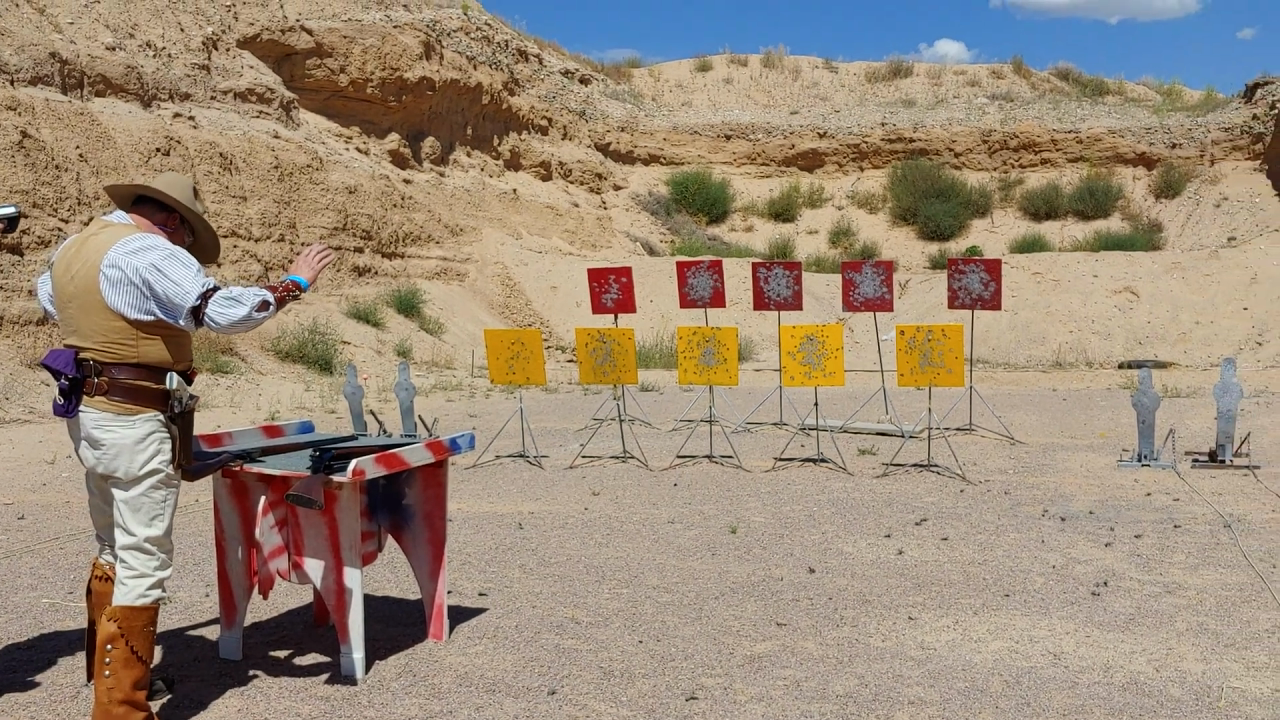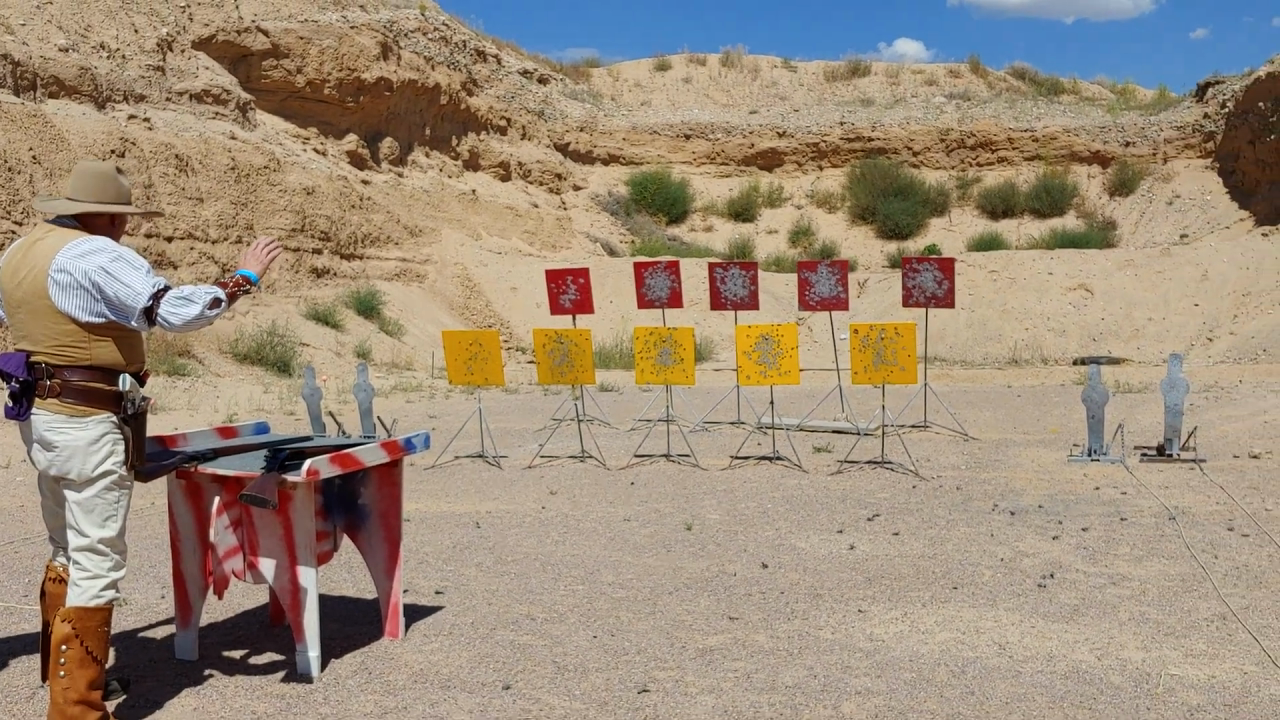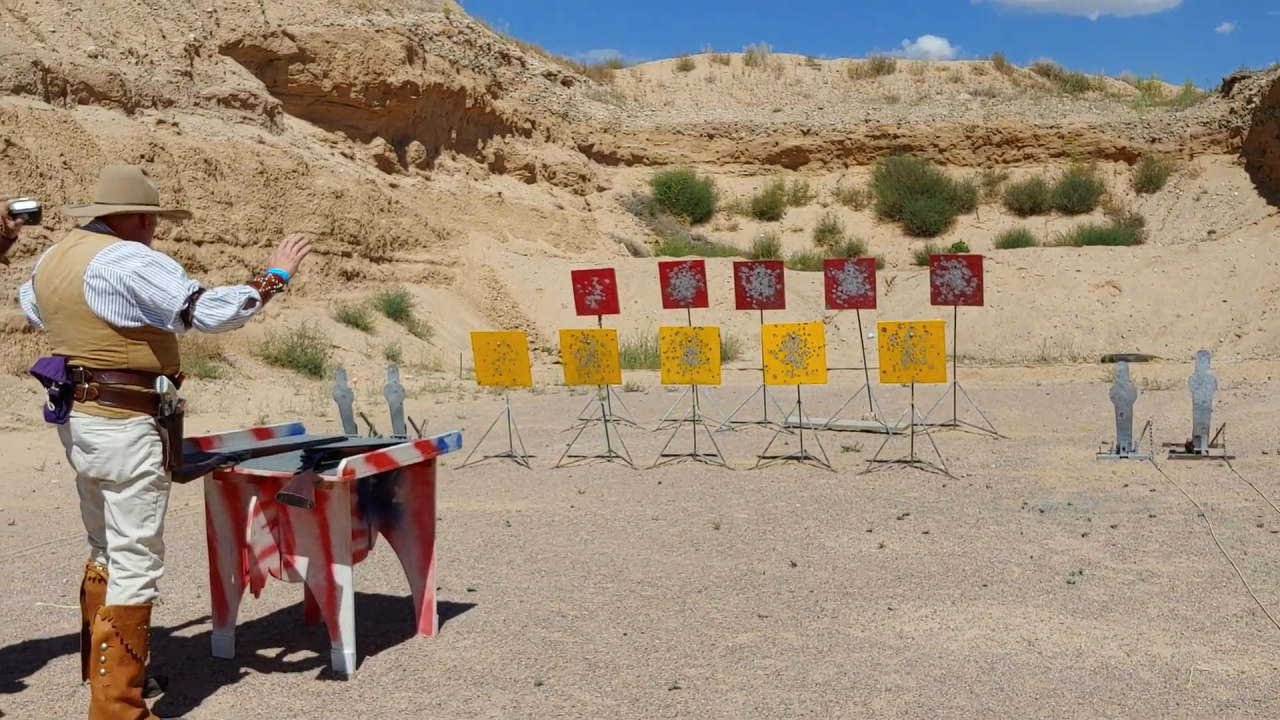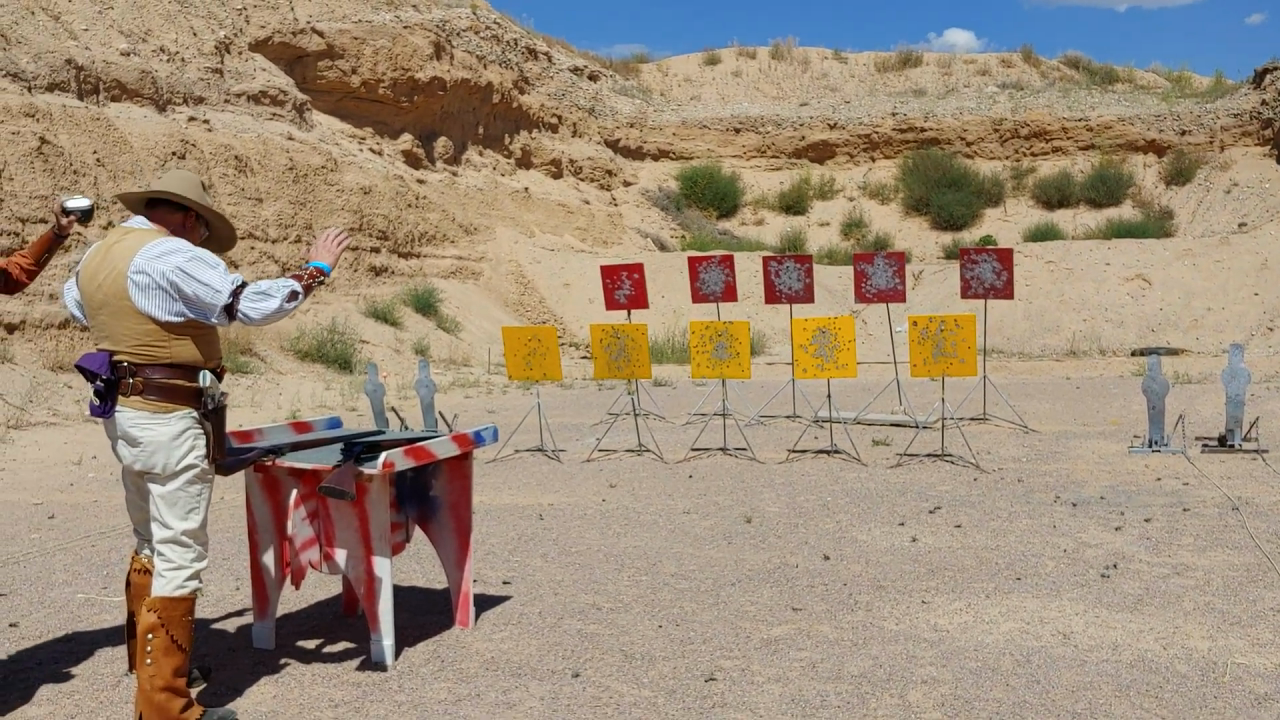
dt=0.7s
person 1, frame 1
left shoulder: (71, 247)
right shoulder: (150, 254)
left elbow: (49, 298)
right elbow: (224, 310)
right wrist: (293, 283)
left hip: (89, 411)
right hip: (134, 420)
left knee: (113, 551)
right knee: (143, 563)
left ankle: (109, 675)
person 1, frame 2
right shoulder: (97, 256)
right elbow: (176, 309)
right wrist: (244, 277)
right hip: (87, 422)
left knee: (66, 553)
right knee: (96, 564)
left ankle: (63, 673)
person 1, frame 3
left shoulder: (51, 259)
right shoulder: (130, 262)
left elbow: (32, 308)
right elbow: (210, 311)
right wrist: (275, 276)
left hip: (77, 418)
right hip: (125, 424)
left knee: (105, 553)
right knee: (135, 563)
left ankle: (104, 672)
person 1, frame 4
left shoulder: (95, 255)
right shoulder: (171, 255)
left elbow: (75, 304)
right elbow: (253, 304)
right wrist: (315, 269)
left hip: (125, 412)
right hip: (168, 418)
left knee: (150, 546)
right knee: (179, 556)
left ankle: (149, 665)
